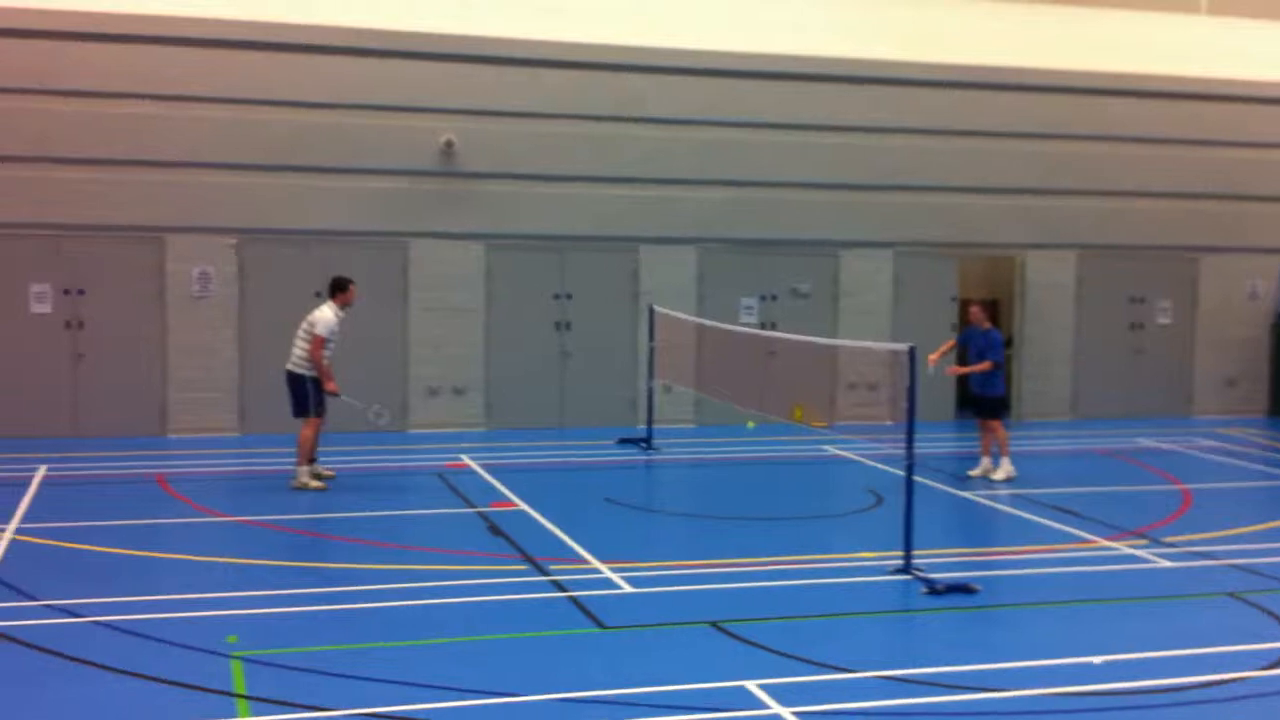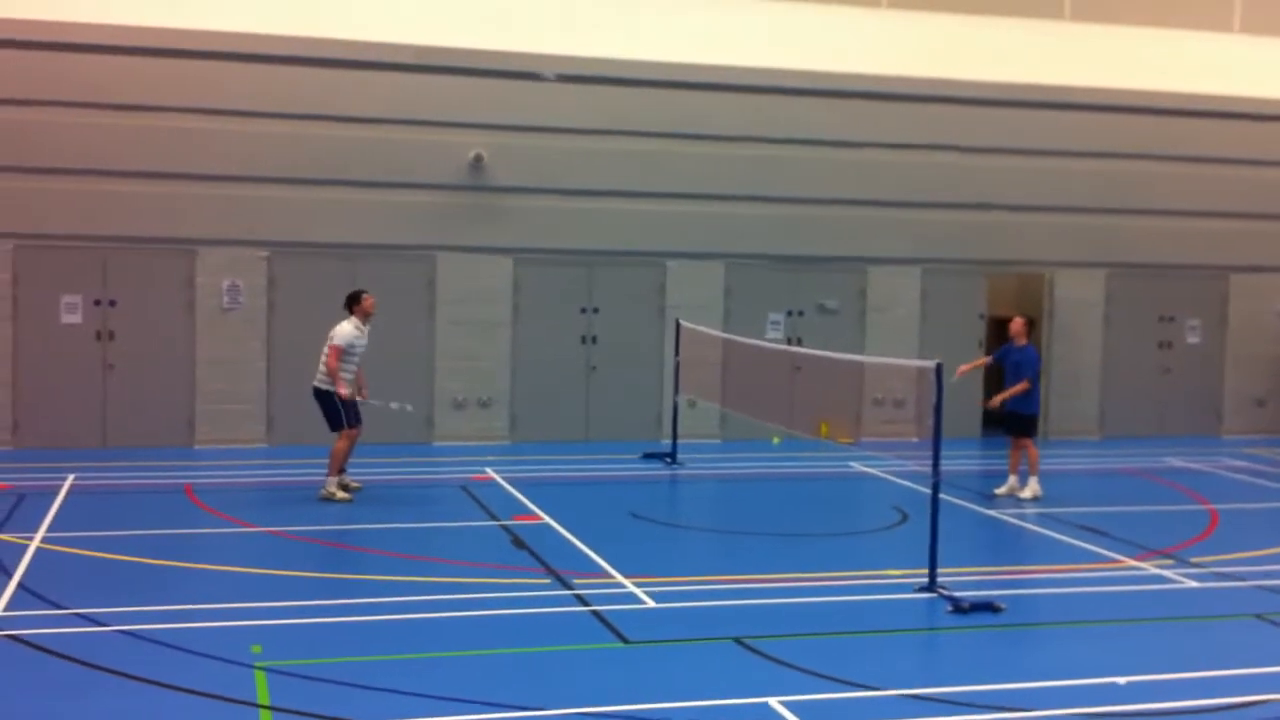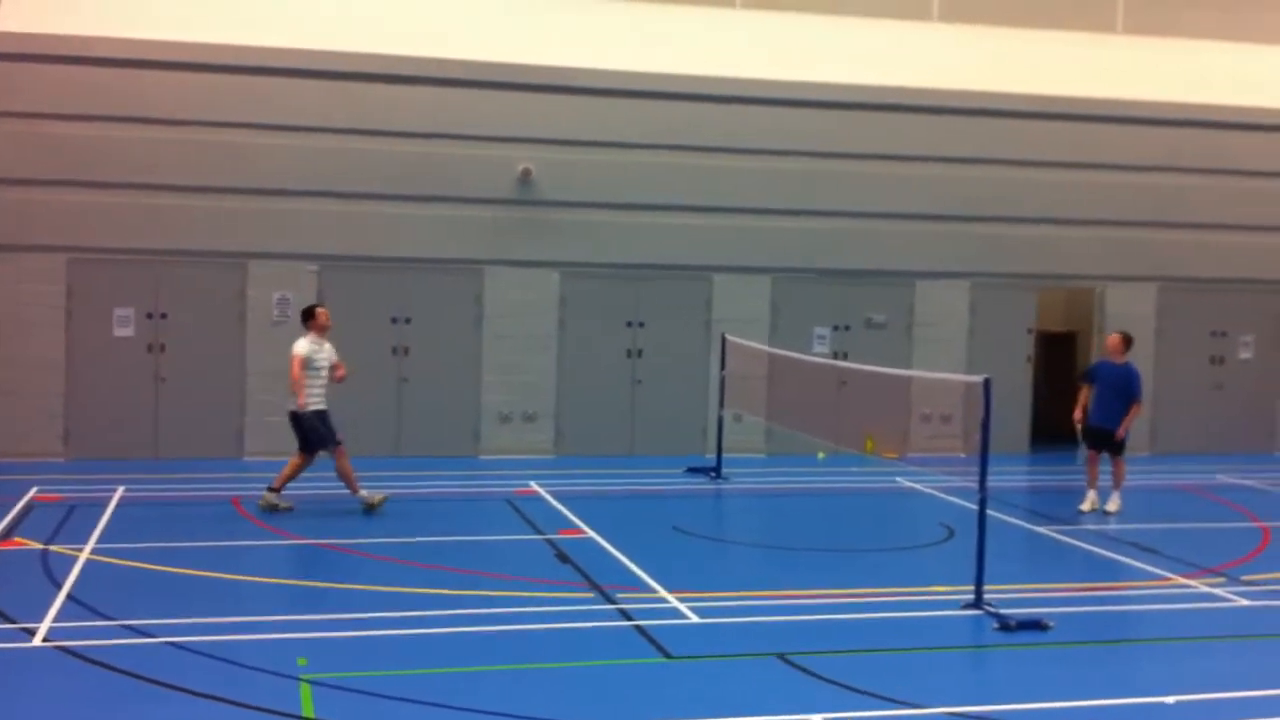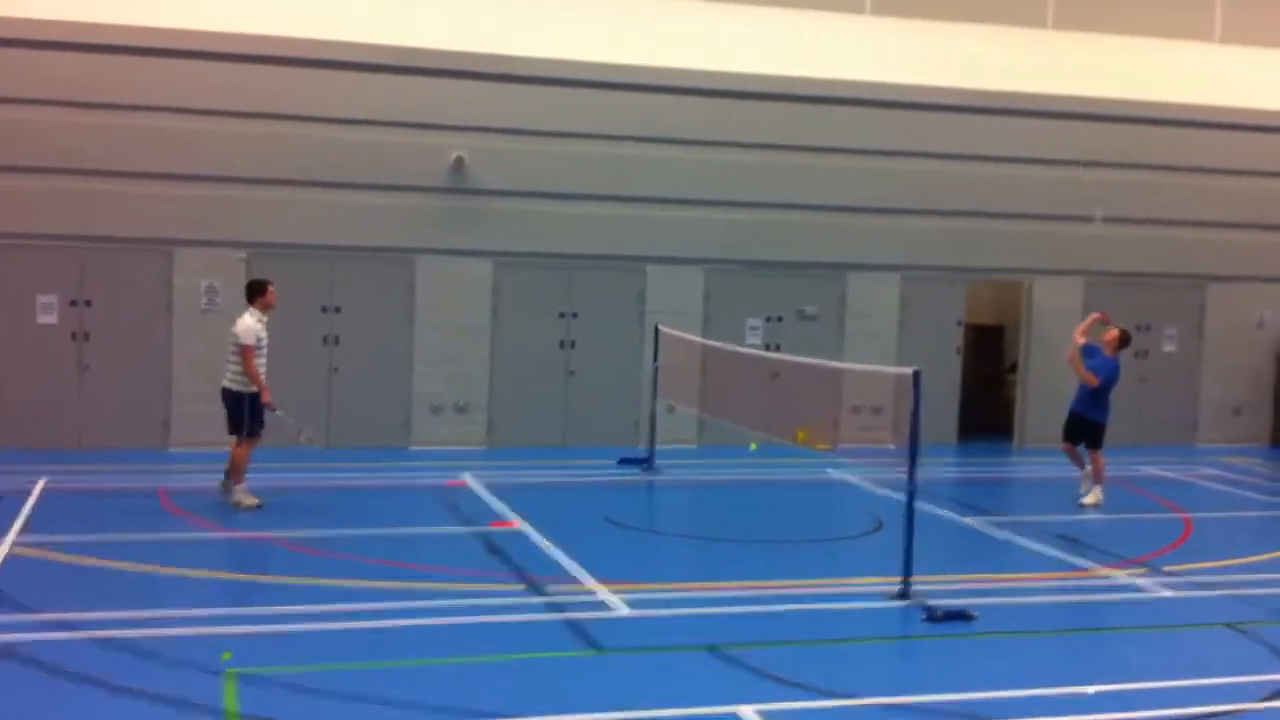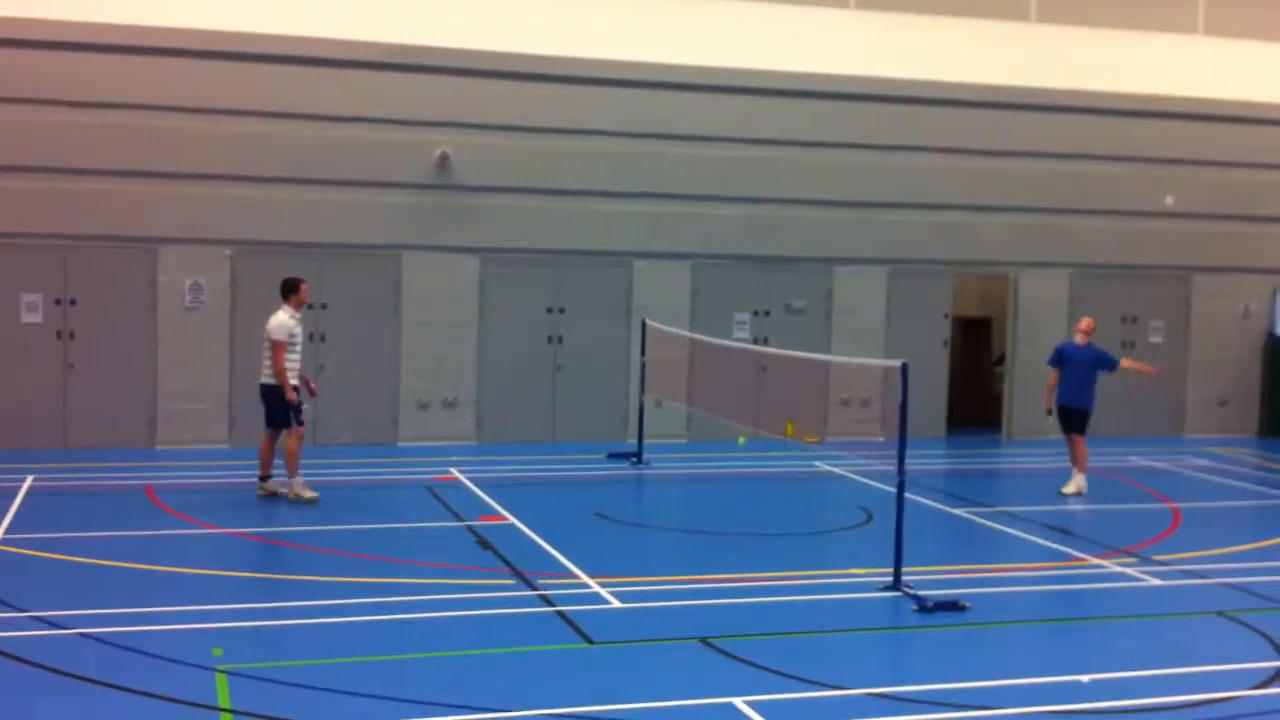
dt=1s
person 1, frame 1
left shoulder: (331, 315)
right shoulder: (327, 317)
right elbow: (314, 352)
left wrist: (330, 379)
right wrist: (326, 381)
left hip: (308, 374)
right hip: (304, 375)
left knee: (317, 420)
right knee: (312, 422)
left ankle: (312, 466)
right ankle: (301, 475)
person 1, frame 2
left shoulder: (362, 331)
right shoulder: (347, 330)
right elbow: (330, 361)
left wrist: (361, 388)
right wrist: (339, 386)
left hip: (343, 390)
right hip: (329, 389)
left knee: (354, 431)
right knee: (348, 433)
left ankle: (341, 477)
right ankle: (329, 486)
person 1, frame 3
left shoulder: (327, 347)
right shoulder: (303, 346)
left elbow: (339, 370)
right elbow: (295, 371)
left wrist: (340, 374)
right wrist: (300, 396)
left hip: (315, 410)
right hip: (307, 412)
left knee: (304, 457)
right knee: (339, 452)
left ankle: (271, 494)
right ankle: (363, 497)
person 1, frame 4
left shoulder: (257, 322)
right shoulder: (248, 325)
right elbow: (248, 364)
left wrist: (261, 390)
right wrist: (264, 392)
left hip: (248, 390)
right hip: (242, 391)
left knee: (250, 437)
right knee: (245, 440)
left ankle: (231, 481)
right ankle: (237, 493)
person 1, frame 5
left shoulder: (292, 320)
right shoulder: (281, 321)
right elbow: (277, 360)
left wrist: (306, 381)
right wrist: (288, 389)
left hip: (283, 386)
right hip: (278, 387)
left knee: (272, 434)
right knee: (296, 432)
left ankle: (265, 482)
right ankle: (296, 486)
person 2, frame 1
left shoulder: (994, 337)
right shoulder: (971, 332)
left elbow: (989, 365)
right elbow: (954, 342)
left wrist: (963, 370)
right wrist: (937, 354)
left hip: (993, 389)
right hip: (977, 388)
left knee: (995, 424)
right knee: (983, 424)
left ankle: (1006, 465)
right ankle: (986, 463)
person 2, frame 2
left shoulder: (1030, 355)
right shoulder: (1009, 349)
left elbow: (1026, 384)
right elbow: (989, 359)
left wrist: (1002, 396)
right wrist: (968, 367)
left hip: (1027, 408)
right hip: (1012, 406)
left knee: (1027, 443)
right knee: (1015, 443)
left ankle: (1033, 485)
right ankle: (1013, 482)
person 2, frame 3
left shoulder: (1131, 373)
right shoulder: (1099, 366)
left elbow: (1137, 404)
right elbow: (1087, 386)
left wrist: (1125, 426)
right wrist: (1079, 408)
left hip: (1117, 426)
right hip: (1095, 422)
left knee: (1116, 460)
right knee: (1092, 457)
left ankle: (1115, 497)
right ankle: (1092, 496)
person 2, frame 4
left shoulder: (1112, 366)
right shoulder: (1095, 352)
left elbow: (1092, 383)
right elbow: (1077, 336)
left wrist: (1076, 363)
right wrist: (1092, 319)
left hip: (1095, 416)
right hip: (1077, 410)
left knee: (1094, 453)
right knee: (1068, 447)
left ankle: (1096, 490)
right ankle: (1085, 471)
person 2, frame 5
left shoulder: (1095, 353)
right shoulder: (1063, 349)
left elbow: (1121, 363)
right elbow: (1054, 375)
left wrist: (1144, 368)
right wrist: (1049, 399)
left hip: (1081, 404)
right hip: (1063, 403)
left knee: (1077, 439)
right knee: (1069, 439)
left ankle: (1079, 480)
right ankle: (1076, 475)
